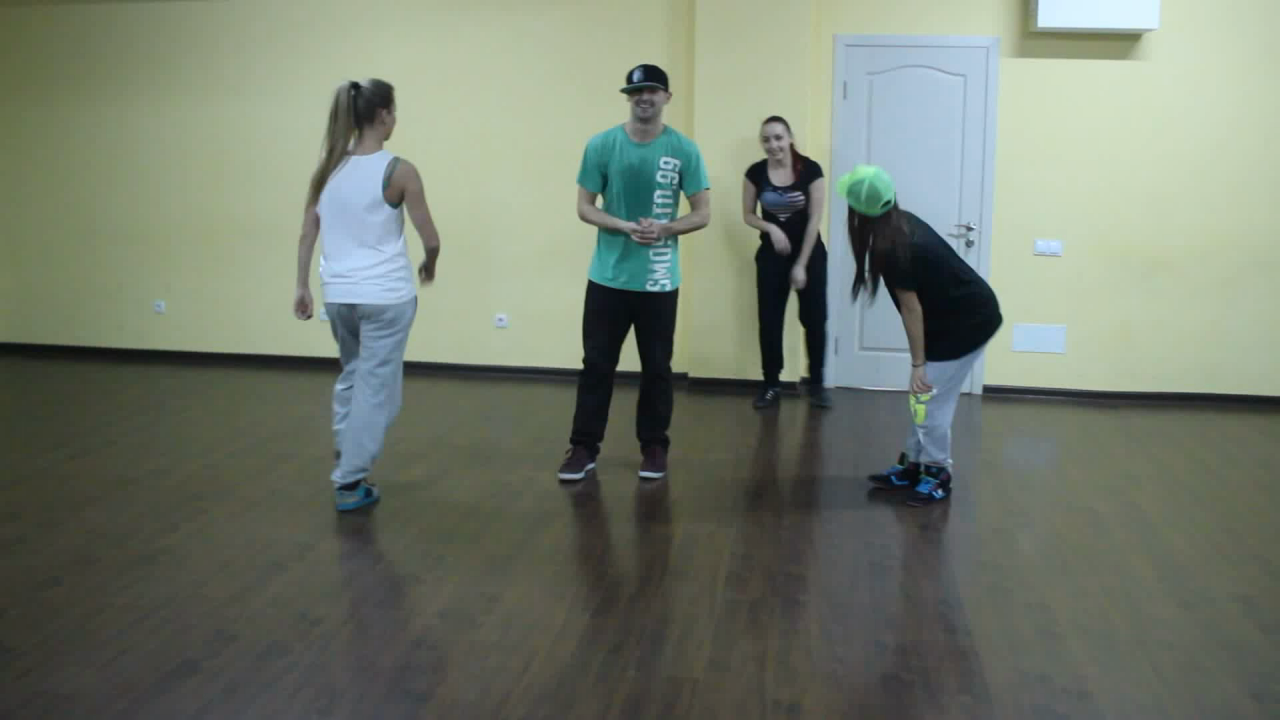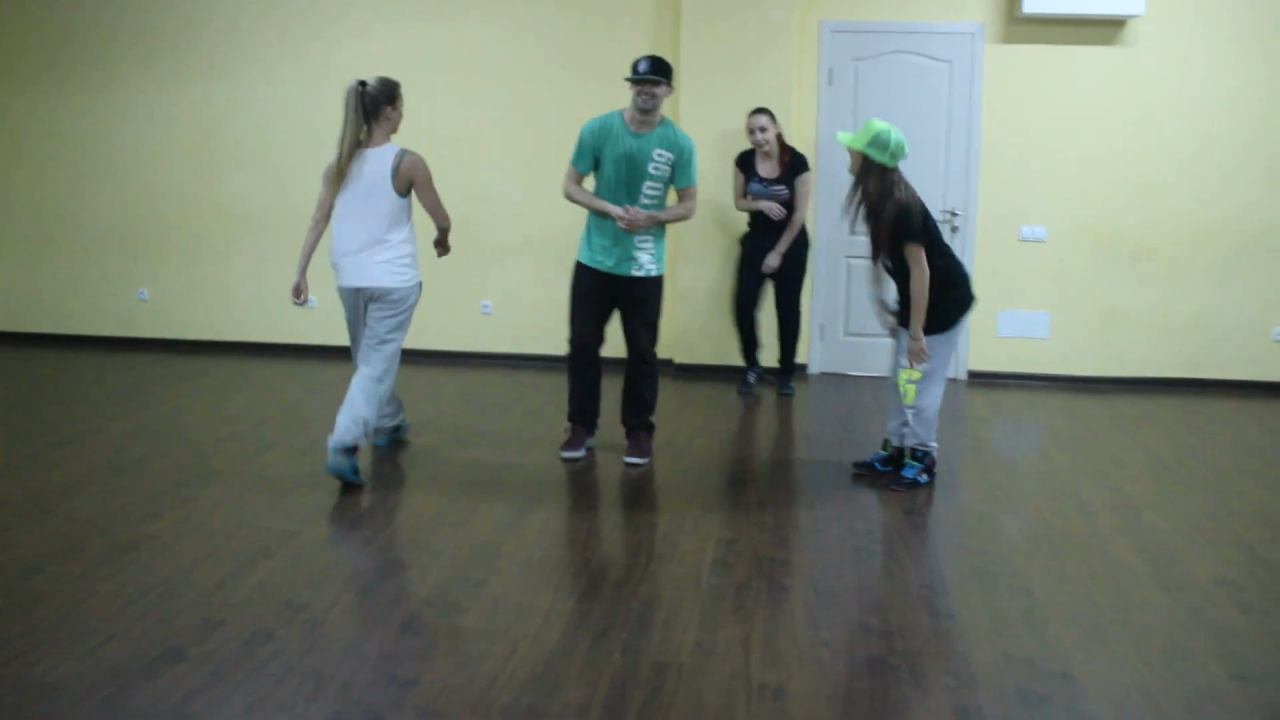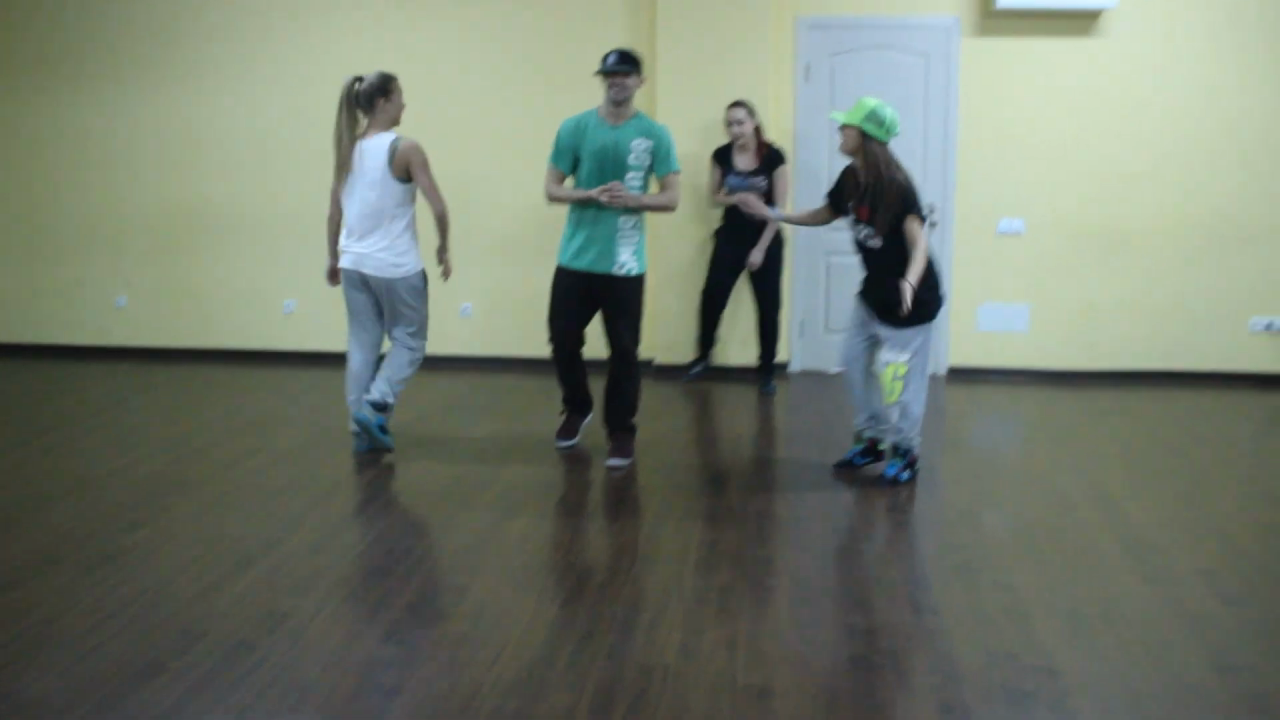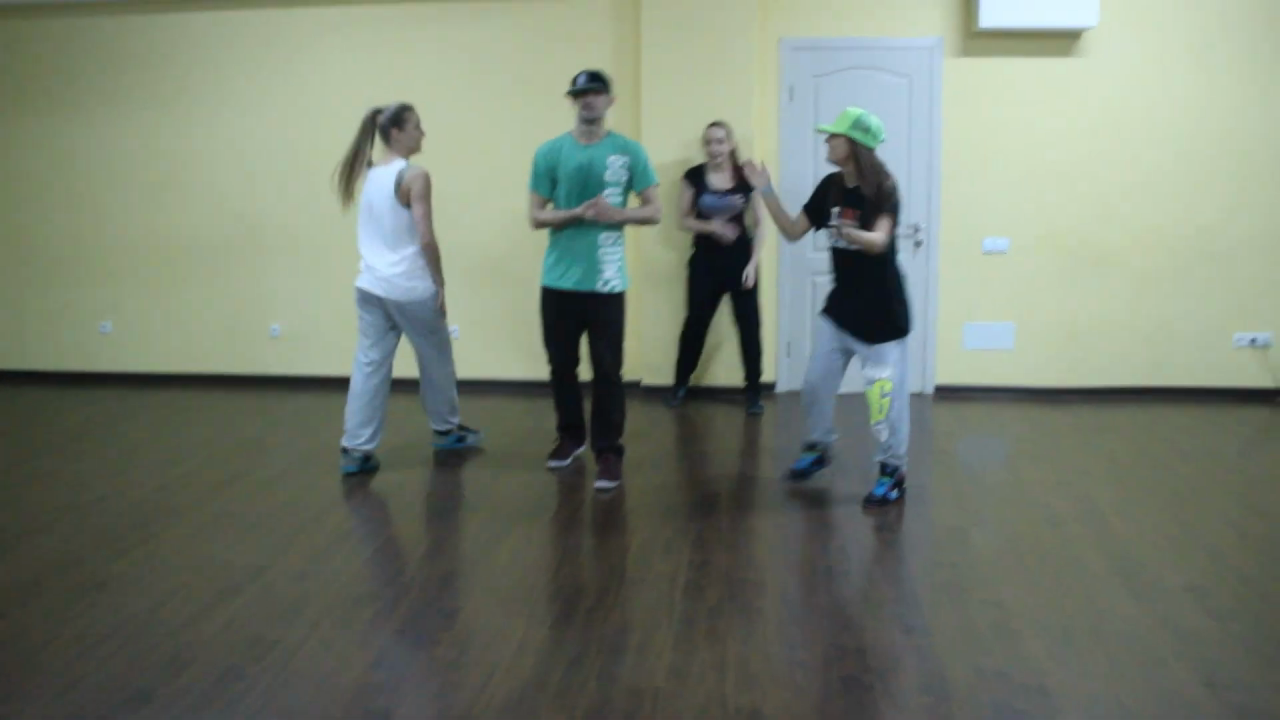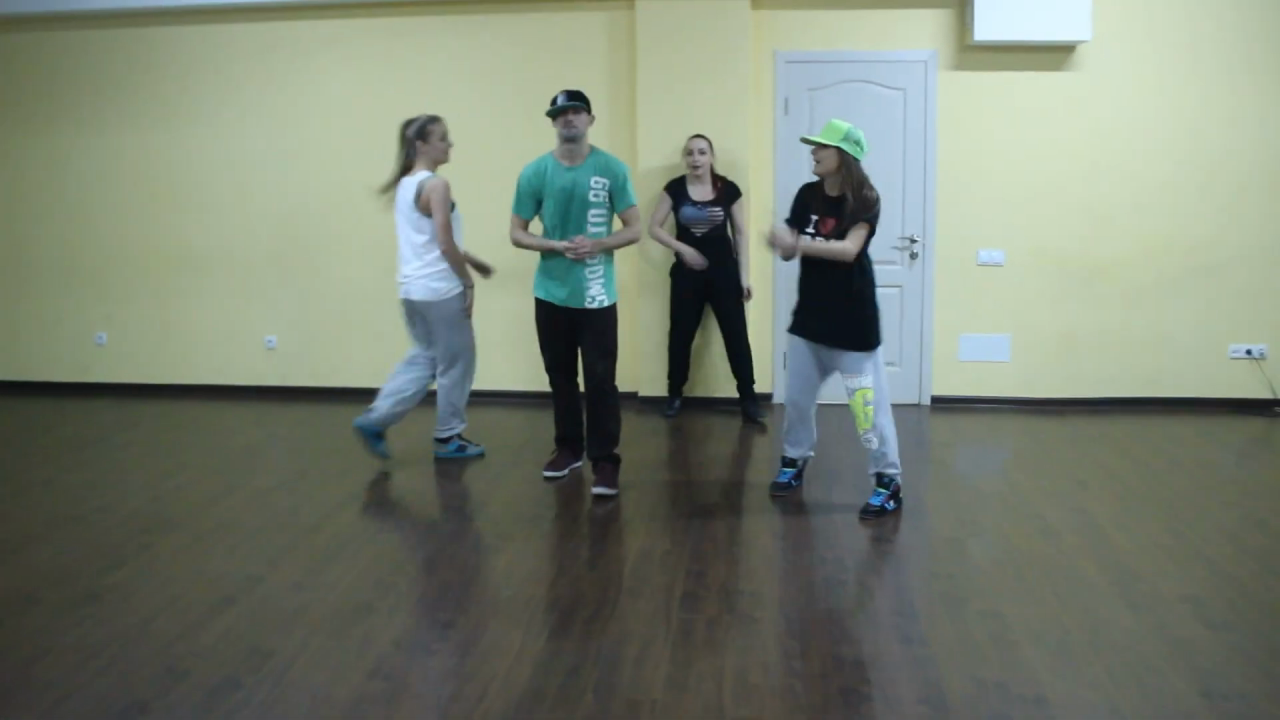
dt=0.2s
person 1, frame 1
left shoulder: (685, 150)
right shoulder: (601, 146)
left elbow: (702, 213)
right elbow: (584, 208)
left wrist: (664, 230)
right wrist: (626, 227)
left hip: (659, 282)
right hip: (608, 278)
left knee: (656, 366)
right knee: (596, 364)
left ankle: (654, 444)
right ankle: (584, 447)
person 1, frame 2
left shoulder: (678, 143)
right shoulder: (597, 130)
left elbow: (687, 207)
right elbow: (570, 187)
left wrist: (648, 217)
right wrist: (611, 210)
left hip: (644, 267)
right hip: (594, 260)
left knee: (641, 351)
right knee: (583, 343)
left ankle: (638, 429)
right ankle: (582, 425)
person 1, frame 3
left shoulder: (654, 134)
right shoulder: (573, 129)
left elbow: (671, 199)
right elbow: (552, 190)
left wrist: (632, 199)
right wrist: (593, 194)
left hip: (624, 265)
right hip: (575, 260)
left knee: (623, 350)
right knee: (564, 342)
left ankle: (620, 430)
right ankle: (576, 410)
person 1, frame 4
left shoulder: (629, 152)
right shoulder: (549, 152)
left elbow: (654, 211)
right elbow: (536, 215)
left wrist: (616, 214)
right wrist: (580, 212)
left hip: (606, 282)
right hip: (559, 280)
left knee: (606, 369)
right knee: (561, 366)
left ankle: (608, 452)
right ankle: (570, 436)
person 1, frame 5
left shoulder: (612, 169)
right shoulder: (534, 172)
left elbow: (633, 230)
right elbow: (517, 234)
left wrist: (594, 246)
right wrist: (558, 246)
left hip: (597, 297)
right hip: (551, 295)
left knee: (600, 380)
right knee: (560, 377)
left ankle: (604, 461)
right ankle: (569, 447)
person 2, frame 1
left shoulder: (328, 169)
right shoulder: (400, 171)
left elbow: (307, 233)
right elbow: (430, 238)
left wrist: (302, 286)
right wrist: (430, 266)
left hip: (338, 293)
right hip: (388, 296)
left knee: (351, 375)
right knee: (375, 384)
left ankle: (348, 449)
right ankle: (349, 482)
person 2, frame 2
left shoulder: (341, 161)
right shoulder: (409, 163)
left elbow: (319, 221)
right elbow: (441, 219)
left wrist: (301, 273)
right wrist: (441, 240)
left hip: (352, 278)
right hip: (396, 280)
left knee: (369, 356)
right knee: (375, 364)
left ankle: (388, 421)
right ankle: (343, 447)
person 2, frame 3
left shoulder: (346, 151)
right shoulder: (405, 148)
left elbow: (334, 213)
right elbow: (437, 207)
left wrist: (332, 258)
right wrist: (443, 249)
left hip: (353, 264)
right hip: (397, 265)
left knee: (362, 344)
right knee: (409, 339)
left ankle: (367, 428)
right ankle: (376, 403)
person 2, frame 4
left shoulder: (367, 177)
right shoulder: (415, 176)
right elbow: (426, 239)
right wrist: (439, 283)
left hip: (370, 286)
right hip: (410, 289)
left knee: (370, 365)
right knee: (436, 358)
left ankle: (355, 449)
right ankle: (447, 428)
person 2, frame 5
left shoulder: (407, 184)
right shoulder: (437, 186)
right elbow: (446, 245)
left wrist: (472, 261)
right wrist: (466, 277)
left hip: (414, 289)
right hip: (440, 289)
left knee: (423, 359)
right knee: (457, 361)
left ankle: (375, 419)
right ankle: (447, 437)
person 3, frame 1
left shoulder: (891, 248)
right shoulder: (900, 225)
left elbow: (911, 312)
left wrist: (918, 366)
left hip: (967, 323)
right hip: (961, 313)
left knee: (929, 397)
right knee: (922, 397)
left ankle: (938, 475)
right ankle: (913, 465)
person 3, frame 2
left shoulder: (900, 205)
right shoulder: (875, 195)
left elbow: (920, 270)
left wrist: (915, 331)
right wrist: (878, 297)
left hip: (944, 300)
right hip: (915, 298)
left knee: (915, 377)
right knee: (904, 375)
left ankle: (923, 457)
right ankle: (897, 450)
person 3, frame 3
left shoulder: (896, 185)
right shoulder: (851, 178)
left elbow: (919, 243)
right elbow: (819, 216)
left wrist: (909, 286)
right wrist: (773, 214)
left hip: (908, 295)
right hip: (873, 292)
left knee: (901, 376)
right knee: (854, 365)
left ankle: (905, 453)
right ankle: (871, 440)
person 3, frame 4
left shoulder: (882, 188)
right shoulder: (830, 185)
left elbow: (880, 240)
right elbow: (796, 231)
left wrist: (858, 233)
right wrist: (766, 191)
left hip: (880, 309)
right hip: (841, 303)
left knee: (884, 389)
right knee: (817, 381)
left ankle: (893, 474)
right ankle: (818, 446)
person 3, frame 5
left shoulder: (864, 200)
right shoulder: (807, 195)
left elbow: (849, 251)
right elbow: (784, 246)
left wrist: (795, 242)
right wrist: (785, 243)
left hip: (853, 320)
right hip: (808, 315)
left knee: (868, 401)
right knee: (796, 395)
left ankle: (887, 482)
right ankle: (794, 461)
person 4, frame 1
left shoulder: (811, 170)
right shoulder: (755, 173)
left elbow: (815, 221)
right elbow: (748, 216)
left wrist: (802, 265)
right wrist: (771, 229)
left hip: (809, 254)
right hip: (772, 255)
left knee: (813, 319)
right knee: (769, 321)
left ankle: (816, 384)
right ankle: (771, 385)
person 4, frame 2
left shoulder: (797, 162)
right shoulder: (744, 161)
left elbow: (799, 213)
right elbow: (739, 201)
left wrist: (778, 253)
right wrist: (760, 205)
left hip: (791, 242)
right hip: (756, 239)
left knee: (788, 308)
right knee: (744, 302)
left ankle: (786, 372)
right ankle: (752, 366)
person 4, frame 3
left shoulder: (773, 156)
right shoulder: (721, 156)
left elbow: (780, 206)
right elbow: (715, 196)
left wrist: (761, 247)
right wrist: (737, 197)
left hip: (765, 239)
right hip: (730, 236)
left knee: (768, 304)
right knee: (712, 296)
left ankle: (766, 371)
right ankle: (703, 357)
person 4, frame 4
left shoulder: (747, 179)
right shoulder: (693, 177)
left elbow: (756, 225)
right elbow: (683, 220)
left wrist: (753, 263)
right wrist: (712, 226)
left hip: (740, 261)
right hip: (705, 261)
left knee: (749, 325)
right knee: (696, 323)
left ankle: (753, 391)
right ankle: (680, 384)
person 4, frame 5
left shoulder: (729, 189)
right shoulder: (673, 189)
left elbow: (740, 234)
right elbow: (655, 228)
left wrist: (744, 276)
right wrist: (682, 248)
left hip: (724, 272)
right hip: (687, 272)
left knee: (736, 335)
right knee: (681, 335)
left ankle: (748, 401)
right ankle: (675, 396)
